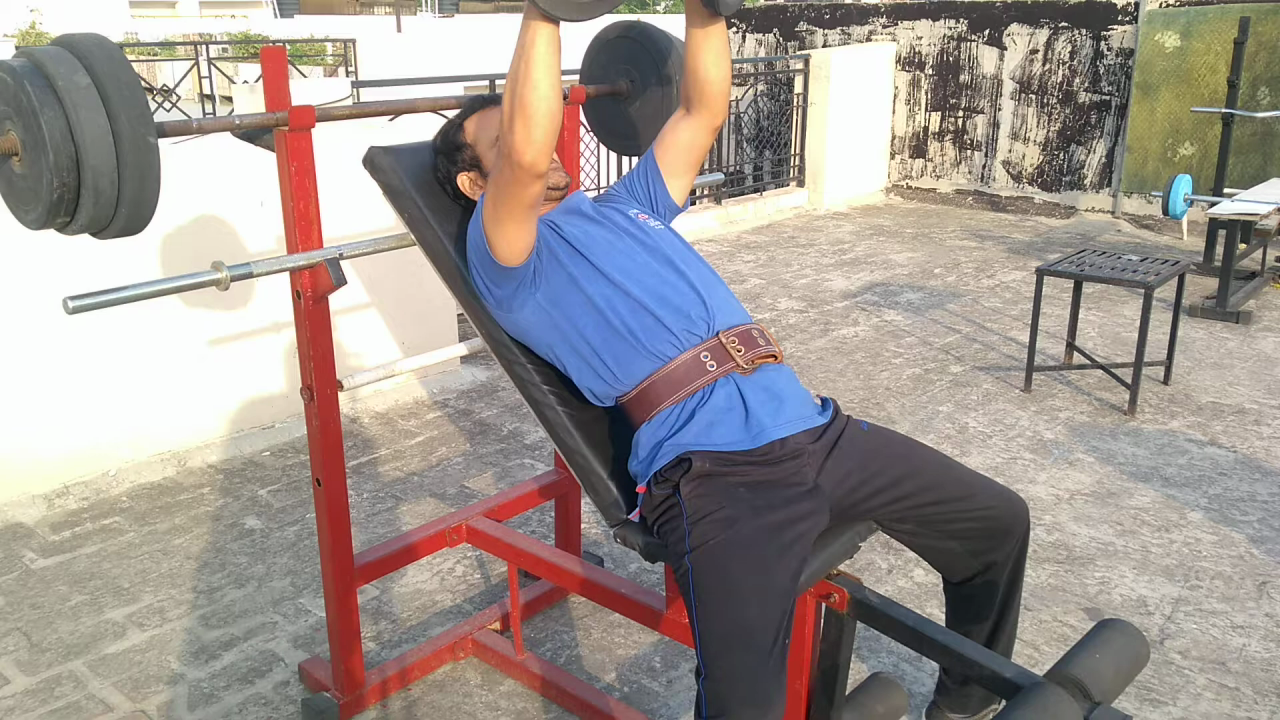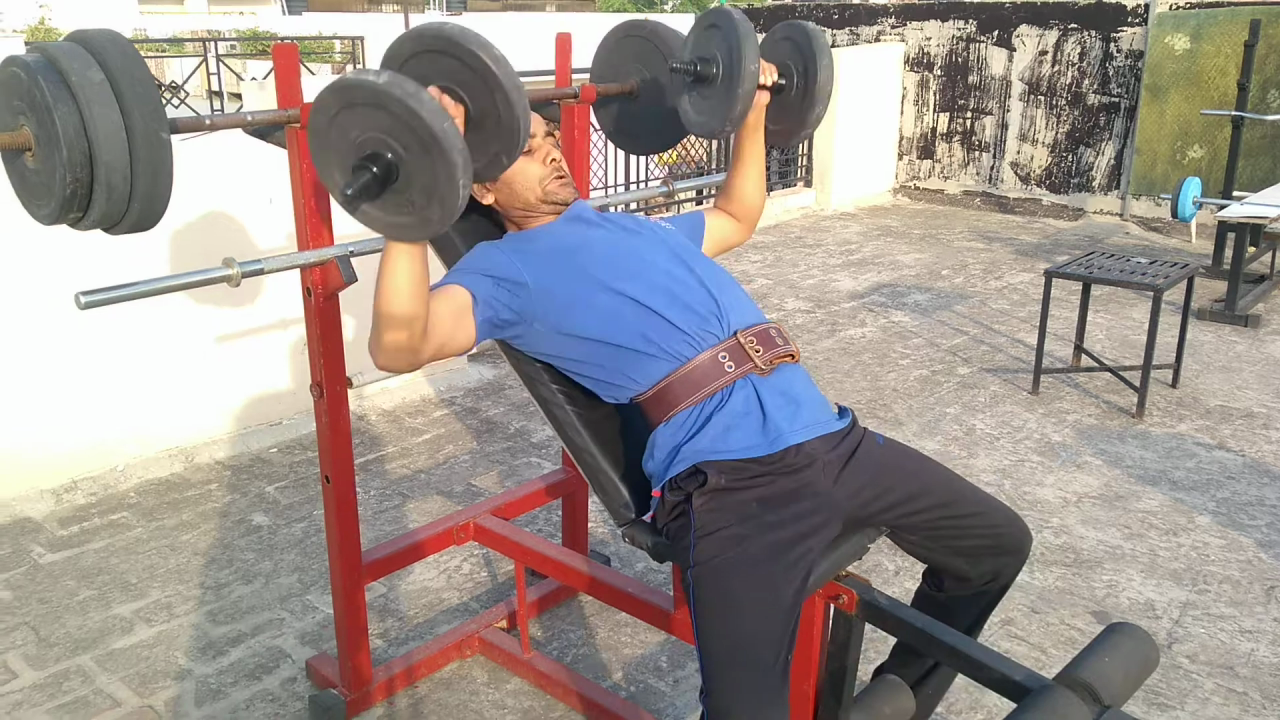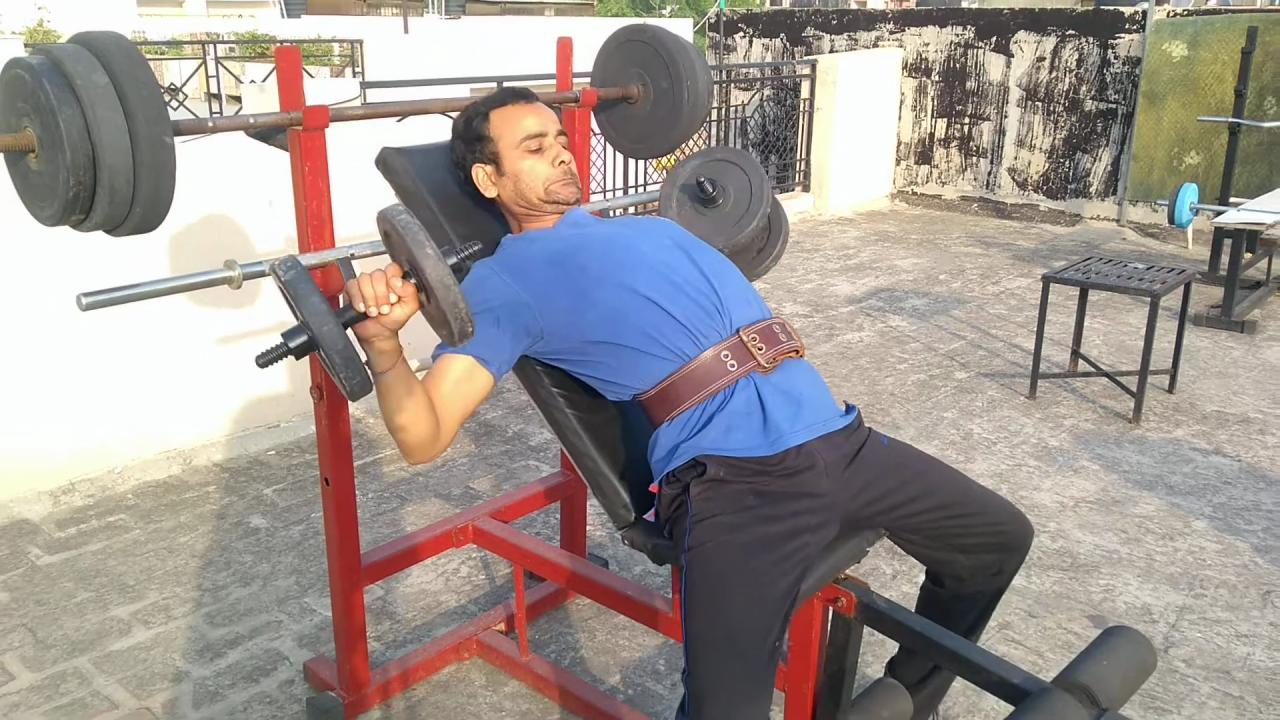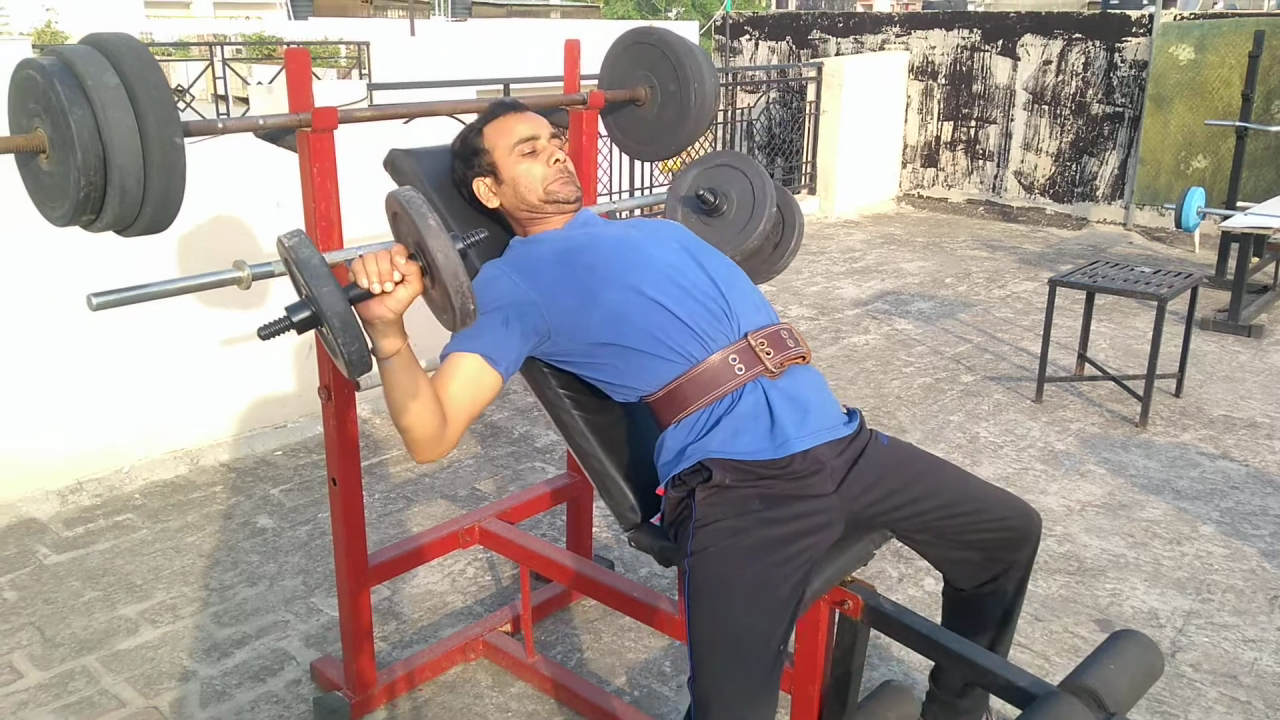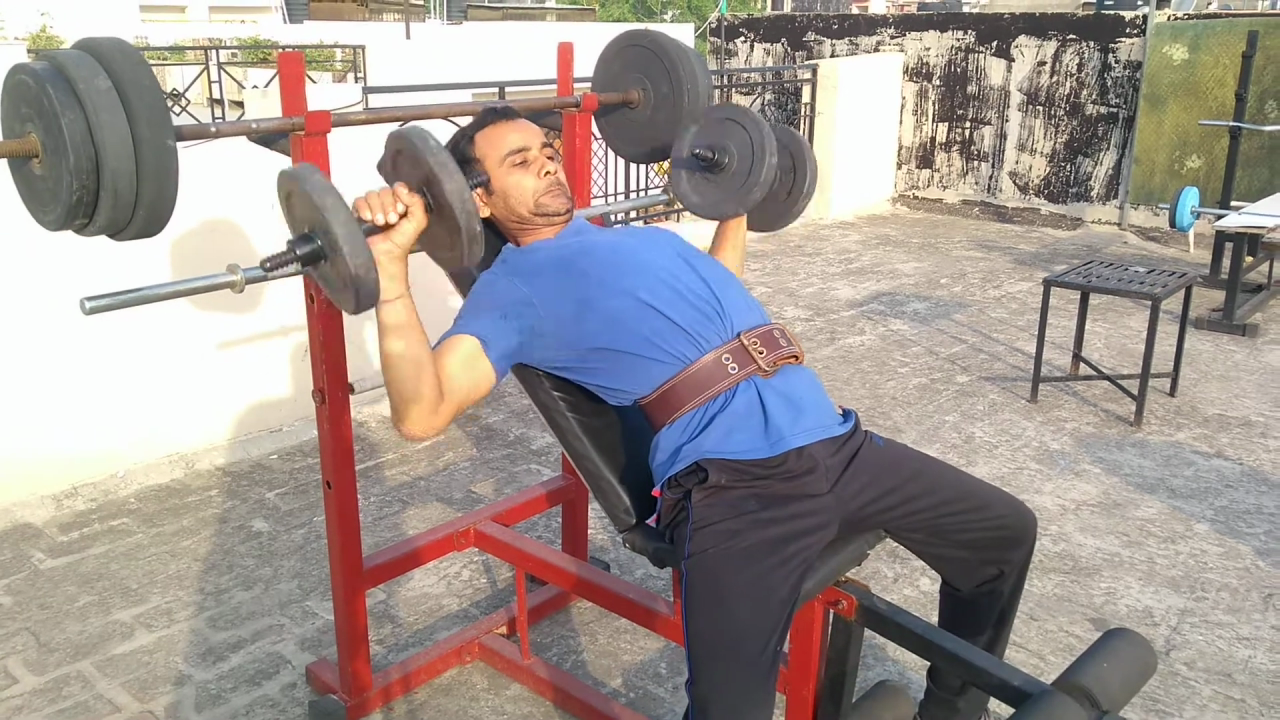
dt=0.4s
person 1, frame 1
left shoulder: (622, 207)
right shoulder: (508, 254)
left elbow: (702, 111)
right elbow: (525, 160)
left hip: (811, 426)
right hip: (713, 473)
left knee: (998, 522)
person 1, frame 2
left shoulder: (631, 223)
right shoulder: (505, 267)
left elbow: (736, 221)
right elbow: (398, 346)
left wrist: (752, 112)
left hip: (828, 436)
right hip: (729, 478)
left knee: (999, 542)
person 1, frame 3
left shoulder: (640, 226)
right shoulder: (503, 280)
right elbow: (424, 435)
right wrist: (380, 339)
left hip: (833, 432)
right hip: (731, 476)
left knee: (1001, 536)
person 1, frame 4
left shoulder: (648, 228)
right shoulder: (512, 282)
right elbow: (431, 433)
right wrist: (386, 325)
left hip: (838, 438)
right hip: (736, 479)
left knee: (1010, 532)
person 1, frame 5
left shoulder: (634, 236)
right shoulder: (511, 287)
left elbow: (724, 270)
right elbow: (423, 410)
right wrist: (392, 267)
left hip: (828, 436)
right hip: (727, 480)
left knee: (1005, 532)
